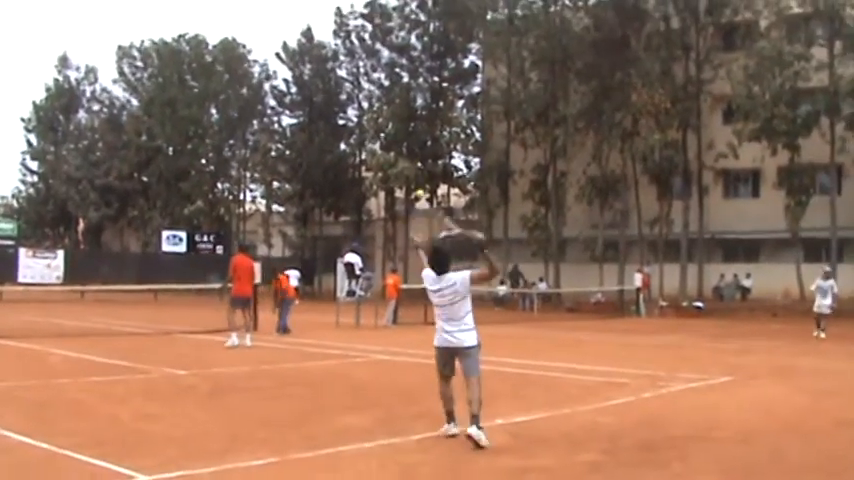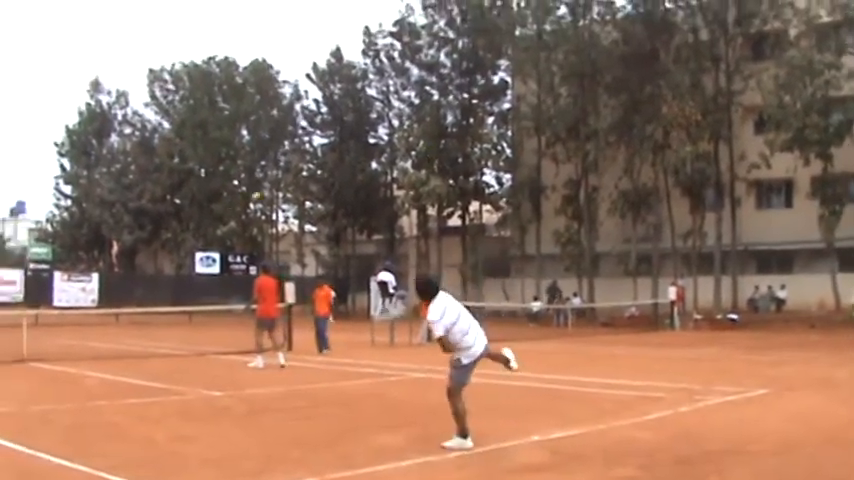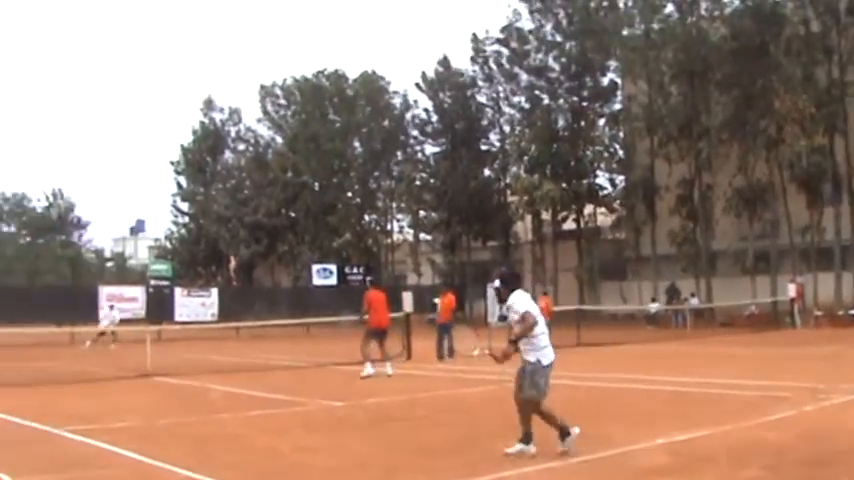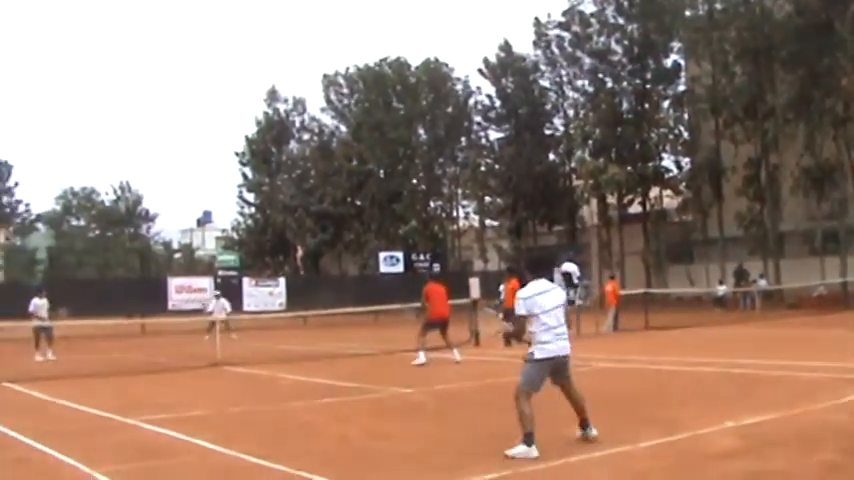
dt=0.5s
person 1, frame 1
left shoulder: (429, 280)
right shoulder: (461, 279)
left elbow: (425, 259)
right elbow: (492, 273)
left wrist: (421, 247)
right wrist: (483, 248)
left hip: (443, 341)
right hip: (467, 340)
left knee: (445, 380)
right knee: (473, 382)
left ankle: (451, 423)
right ankle: (474, 424)
person 1, frame 2
left shoulder: (433, 317)
right shoulder: (443, 296)
left elbow: (448, 348)
left wrist: (449, 348)
left hip: (466, 354)
right hip: (480, 339)
left knee: (453, 393)
right knee: (484, 352)
left ankle: (463, 437)
right ankle: (506, 358)
person 1, frame 3
left shoulder: (517, 301)
right shoulder: (518, 300)
left elbow: (532, 322)
left wrist: (512, 342)
right wrist: (510, 349)
left hip: (538, 359)
right hip: (532, 357)
left knee: (534, 404)
right knee: (520, 398)
left ankle: (566, 432)
right ankle: (526, 442)
person 1, frame 4
left shoulder: (523, 295)
right shoulder: (558, 290)
left elbow: (520, 330)
right elbow: (564, 322)
left hip: (541, 352)
right hip: (562, 349)
left knee: (521, 396)
right knee: (568, 387)
left ankle: (528, 445)
right ankle: (587, 429)
